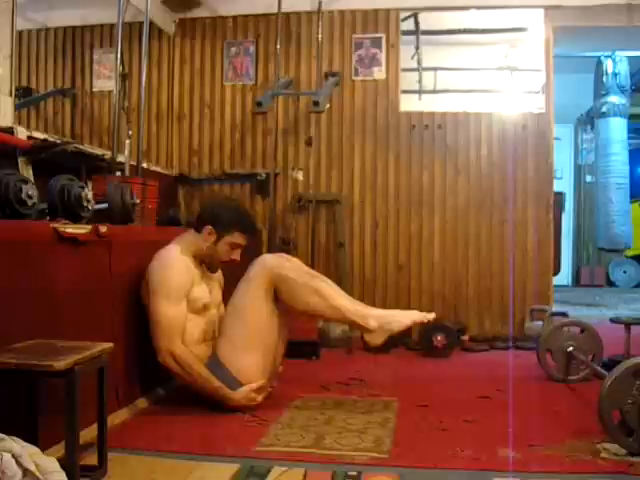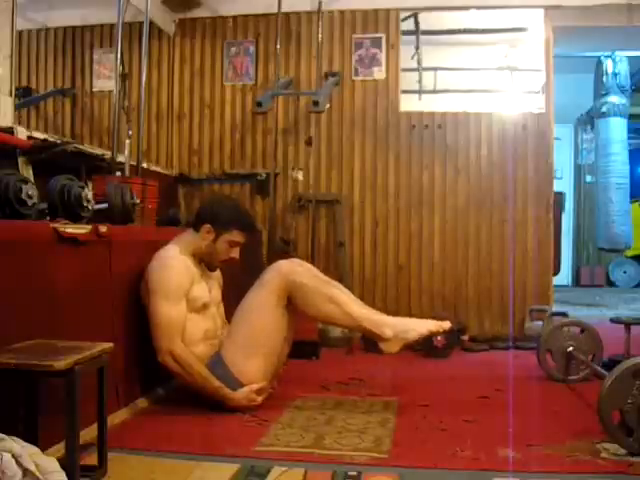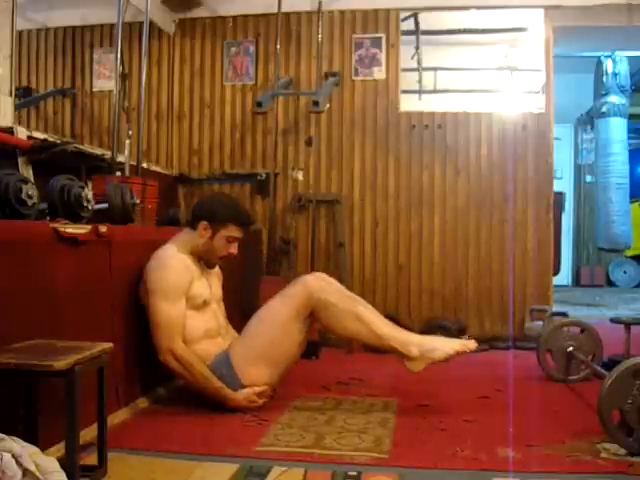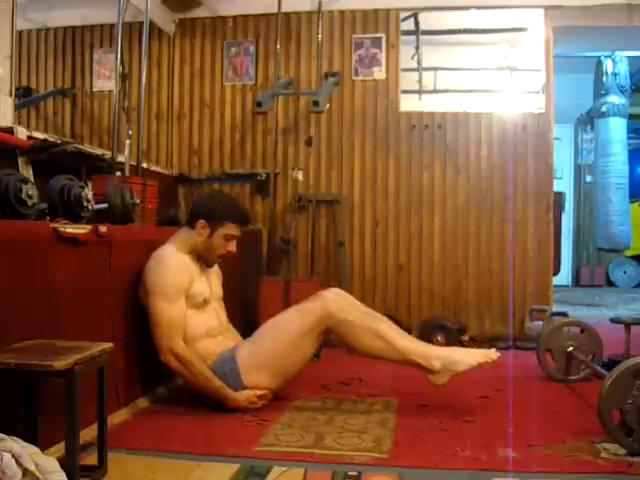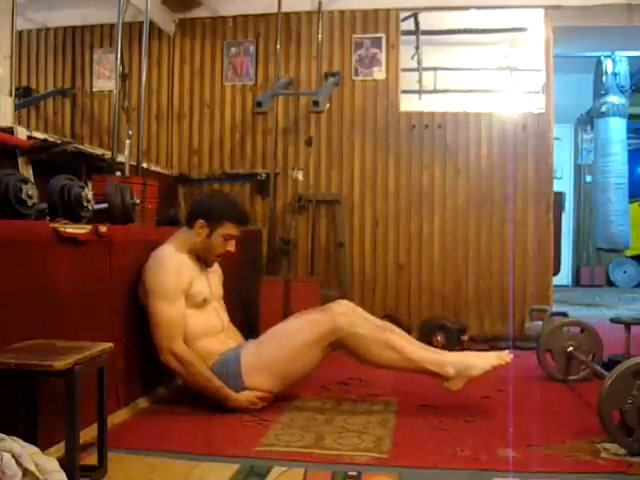
dt=0.3s
person 1, frame 1
left shoulder: (207, 266)
right shoulder: (171, 266)
right elbow: (168, 351)
left wrist: (266, 366)
right wrist: (227, 396)
left hip: (230, 368)
right hip: (224, 378)
left knee: (279, 272)
right knee: (270, 266)
left ankle: (370, 320)
right ankle: (371, 321)
person 1, frame 2
left shoulder: (207, 265)
right shoulder: (170, 266)
right elbow: (168, 351)
left wrist: (265, 364)
right wrist: (227, 396)
left hip: (232, 368)
right hip: (224, 378)
left knee: (291, 276)
right knee: (285, 273)
left ankle: (383, 329)
right ankle: (387, 329)
person 1, frame 3
left shoulder: (207, 265)
right shoulder: (168, 266)
right elbow: (170, 350)
left wrist: (257, 355)
right wrist: (228, 396)
left hip: (233, 364)
right hip: (224, 376)
left knee: (315, 290)
right knee: (312, 287)
left ankle: (409, 345)
right ankle: (413, 347)
person 1, frame 4
left shoulder: (206, 264)
right shoulder: (167, 265)
right elbow: (171, 351)
left wrist: (258, 357)
right wrist: (229, 396)
left hip: (235, 363)
right hip: (225, 375)
left knee: (331, 302)
right knee: (329, 305)
left ankle: (431, 358)
right ankle: (434, 360)
person 1, frame 5
left shoulder: (207, 265)
right shoulder: (166, 265)
right elbow: (171, 351)
left wrist: (257, 358)
right wrist: (228, 397)
left hip: (237, 361)
right hip: (225, 375)
left knee: (341, 311)
right knee: (337, 320)
left ankle: (445, 363)
right ankle: (447, 367)
